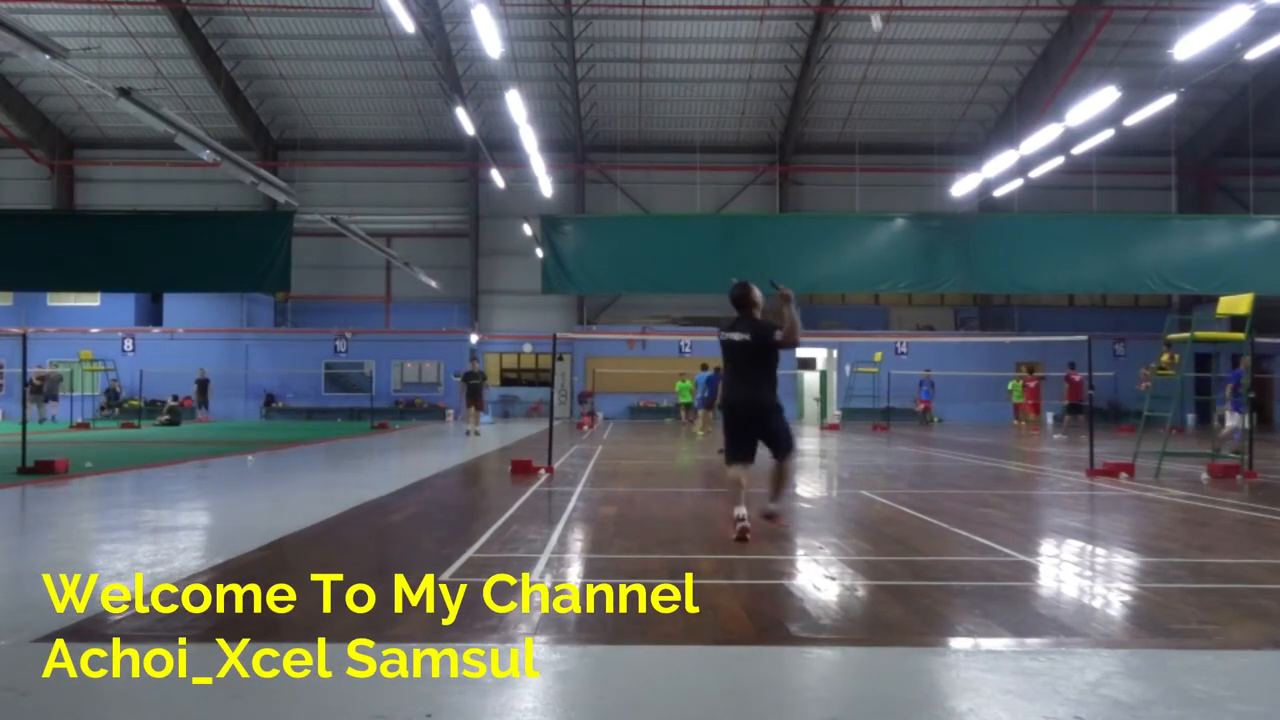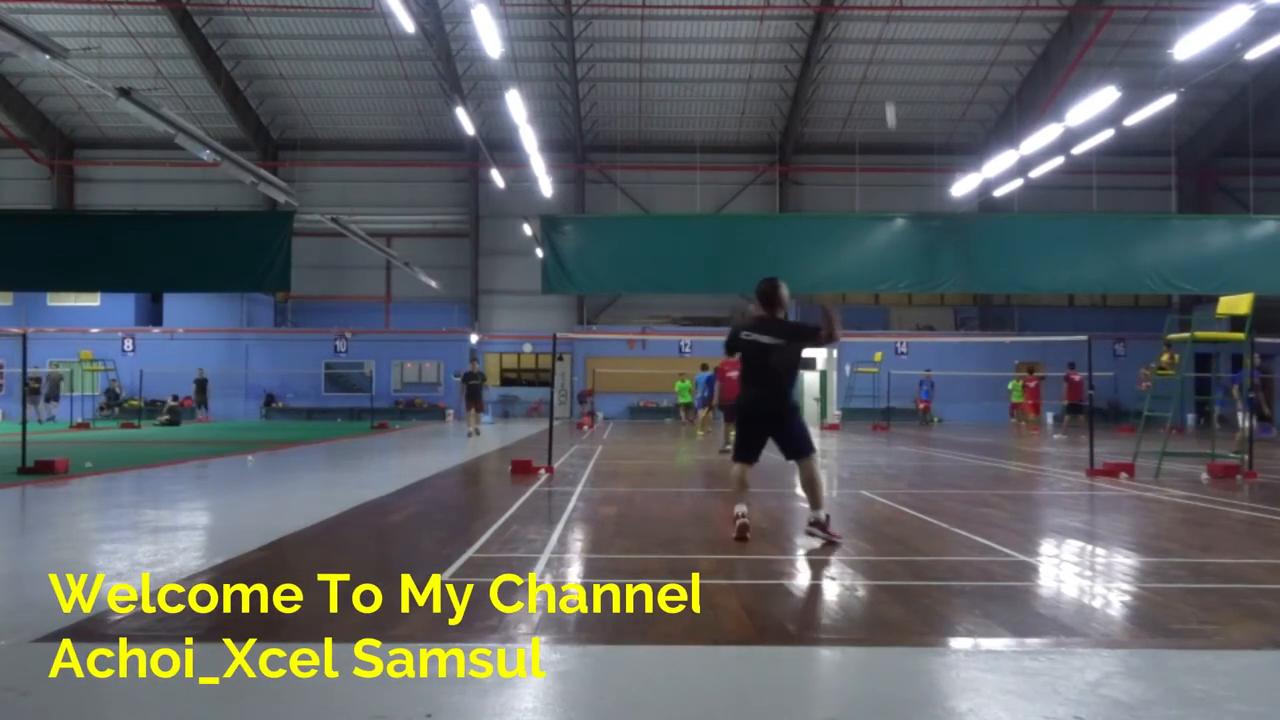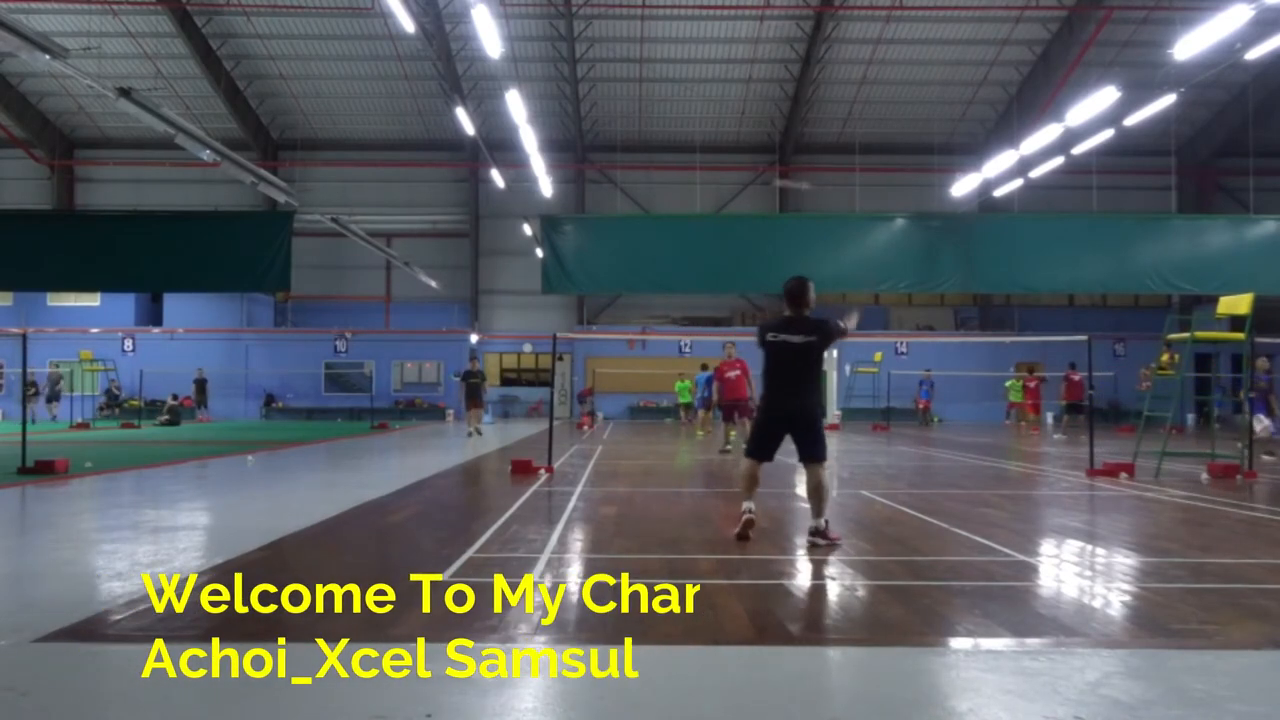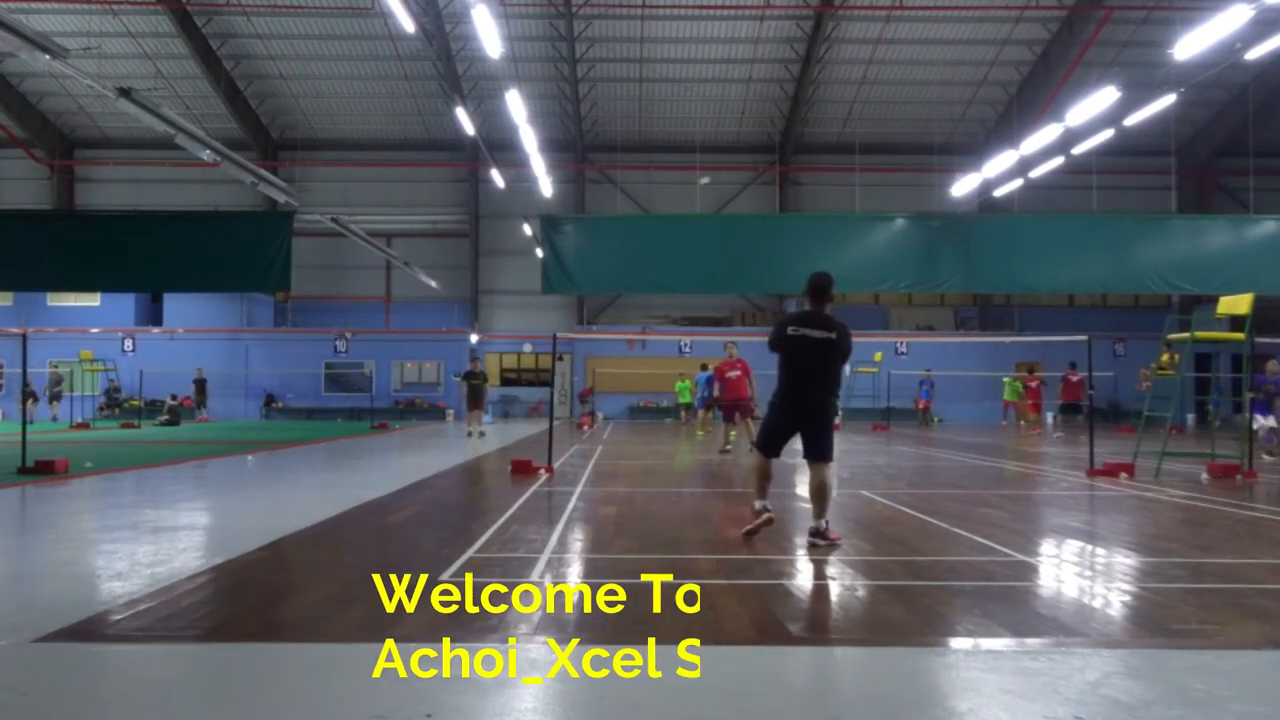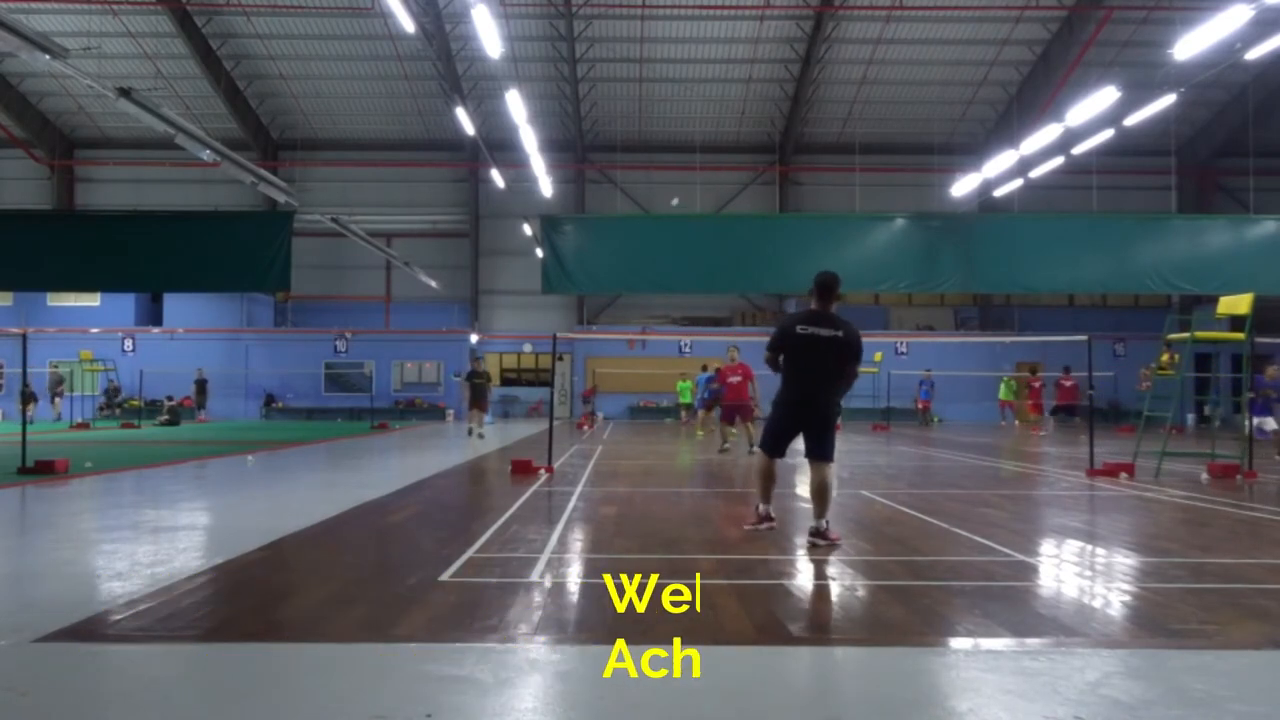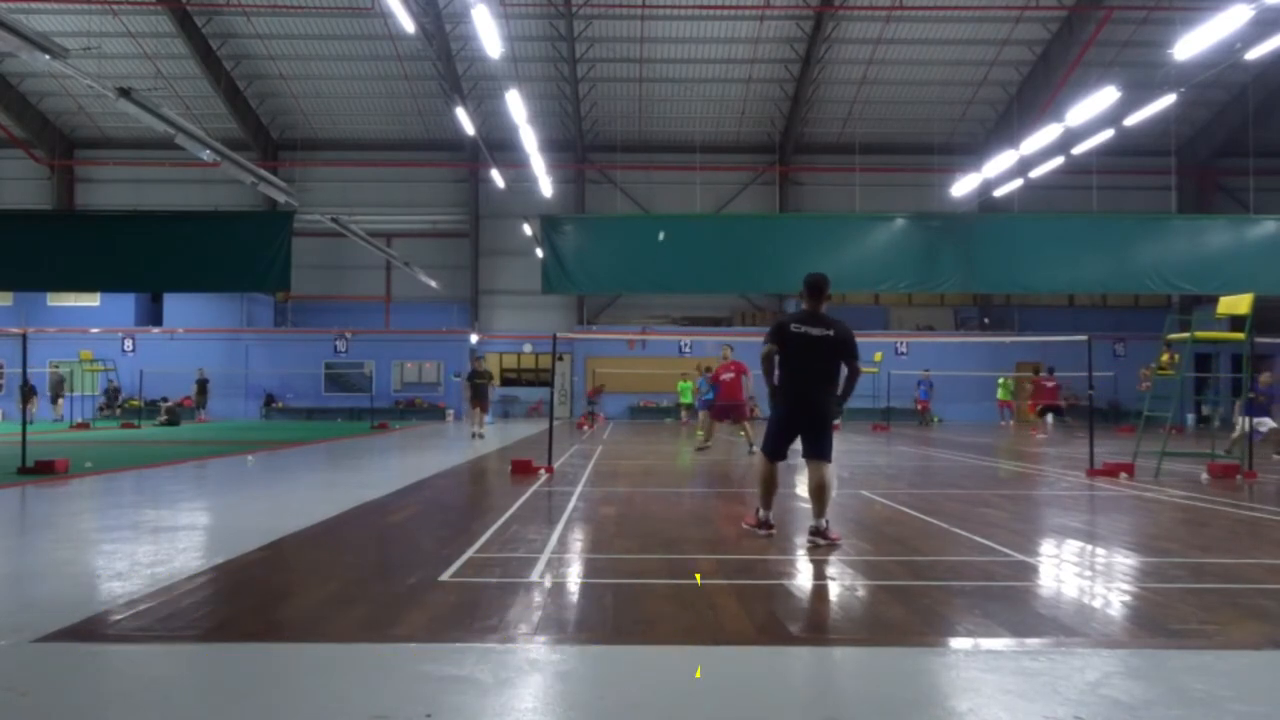
dt=0.2s
person 1, frame 1
left shoulder: (726, 330)
right shoulder: (761, 328)
right elbow: (792, 340)
right wrist: (788, 306)
left hip: (732, 404)
right hip: (761, 405)
left knee: (738, 463)
right knee: (785, 455)
left ankle: (741, 514)
right ankle: (772, 507)
person 1, frame 2
left shoulder: (742, 329)
right shoulder: (793, 331)
left elbow: (729, 352)
right elbow: (831, 337)
right wrist: (828, 312)
left hip: (747, 407)
right hip: (781, 408)
left knee: (741, 462)
right knee: (807, 459)
left ankle: (741, 513)
right ankle: (818, 519)
person 1, frame 3
left shoulder: (768, 329)
right shoulder: (820, 329)
right elbow: (841, 329)
right wrist: (849, 322)
left hip: (771, 408)
right hip: (806, 411)
left knee: (752, 459)
right knee: (815, 466)
left ankle: (747, 510)
right ankle: (818, 526)
person 1, frame 4
left shoulder: (786, 324)
right shoulder: (840, 331)
left elbow: (774, 348)
left hip: (785, 404)
right hip: (821, 407)
left knee: (763, 454)
right knee: (819, 466)
left ankle: (761, 508)
right ankle: (819, 527)
person 1, frame 5
left shoulder: (791, 323)
right shoulder: (847, 332)
left elbow: (770, 358)
right elbow: (853, 372)
left hip: (789, 403)
right hip: (825, 406)
left knee: (768, 455)
right knee: (821, 466)
left ankle: (764, 513)
right ankle: (819, 527)
person 1, frame 6
left shoulder: (785, 324)
right shoulder: (840, 331)
left elbow: (767, 355)
right elbow: (854, 370)
left wrist: (771, 387)
right wrist: (840, 400)
left hip: (786, 404)
right hip: (822, 407)
left knee: (769, 460)
right knee: (818, 466)
left ankle: (764, 518)
right ankle: (819, 526)
